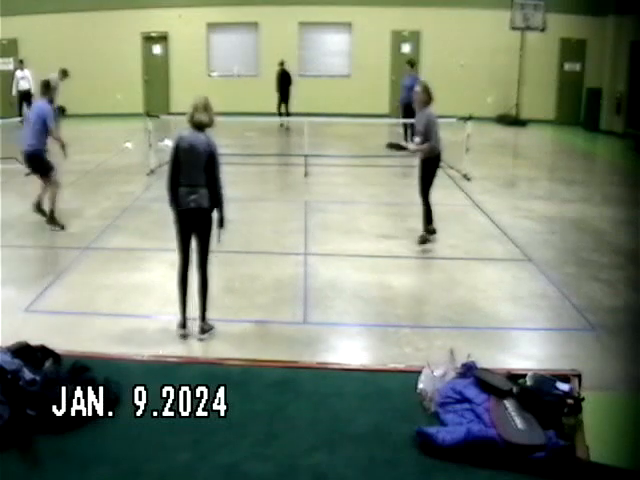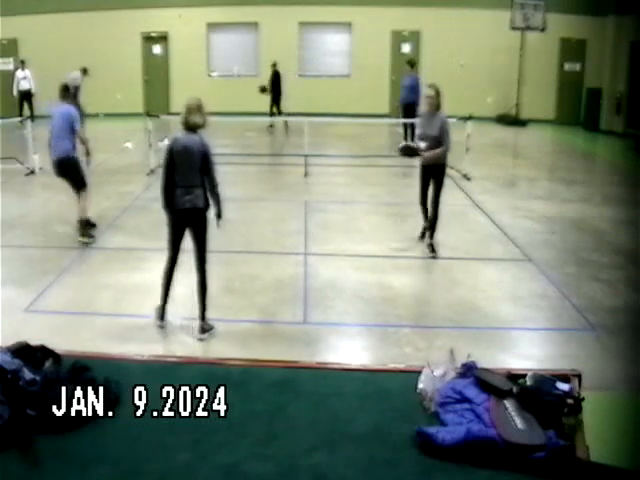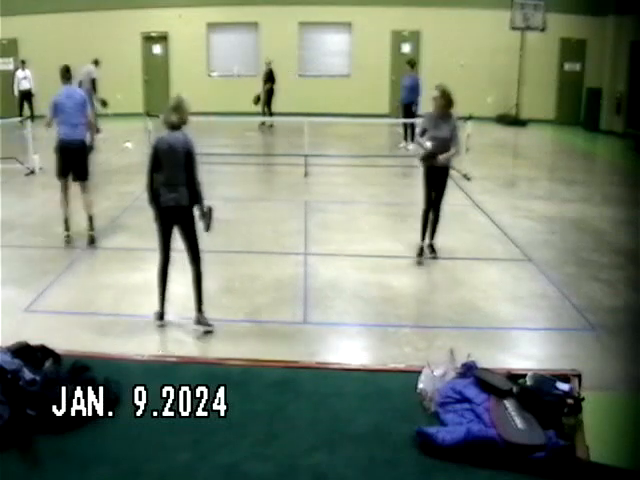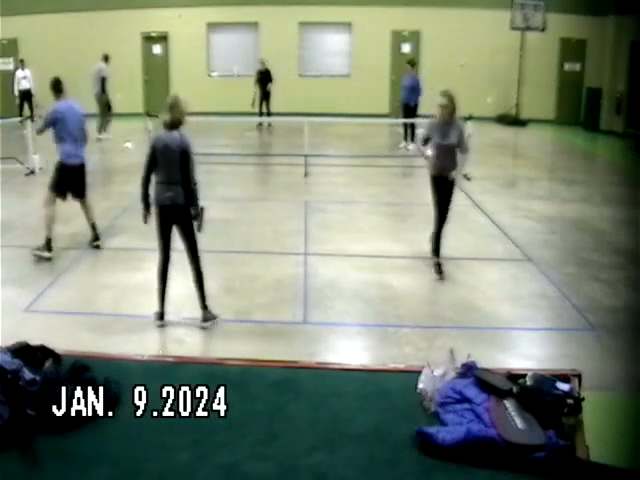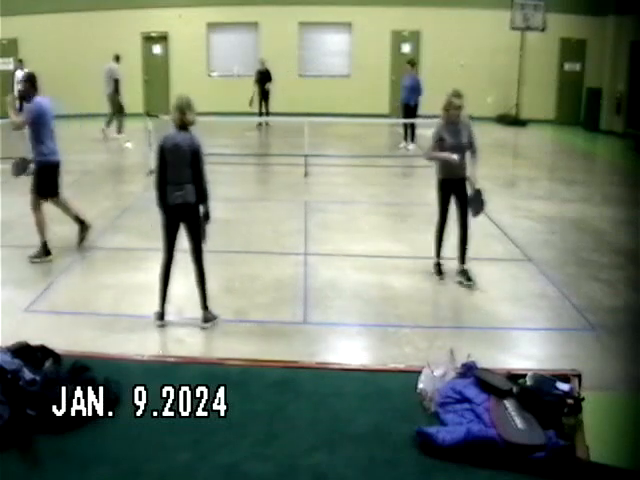
dt=0.3s
person 1, frame 1
left shoulder: (180, 141)
right shoulder: (209, 144)
left elbow: (172, 179)
right elbow: (215, 182)
left wrist: (174, 206)
right wrist: (220, 212)
left hip: (182, 207)
right hip: (202, 206)
left knee: (183, 262)
right knee: (202, 265)
left ankle: (183, 319)
right ankle: (202, 323)
person 1, frame 2
left shoulder: (174, 144)
right shoulder: (202, 145)
left elbow: (166, 181)
right elbow: (210, 180)
left wrist: (167, 208)
right wrist: (218, 207)
left hip: (177, 207)
right hip: (197, 207)
left knee: (172, 259)
right knee: (200, 265)
left ankle: (162, 311)
right ankle: (202, 322)
person 1, frame 3
left shoulder: (159, 142)
right shoulder: (186, 142)
left elbow: (151, 178)
right elbow: (192, 179)
left wrist: (154, 205)
right wrist: (201, 205)
left hip: (163, 205)
right hip: (183, 205)
left knee: (164, 258)
right knee: (195, 260)
left ankle: (161, 313)
right ankle: (199, 314)
person 1, frame 4
left shoulder: (156, 141)
right shoulder: (183, 142)
left elbow: (146, 176)
right elbow: (189, 178)
left wrist: (145, 203)
right wrist: (195, 206)
left hip: (162, 204)
right hip: (180, 204)
left knee: (164, 257)
right knee: (194, 258)
left ankle: (161, 312)
right ankle: (204, 311)
person 1, frame 5
left shoulder: (165, 141)
right shoulder: (193, 142)
left elbow: (159, 177)
right elbow: (200, 178)
left wrist: (161, 203)
right wrist: (205, 205)
left hip: (170, 203)
right hip: (190, 202)
left knee: (167, 257)
right knee: (197, 258)
left ankle: (161, 312)
right ankle: (205, 312)
person 2, frame 1
left shoulder: (429, 115)
right shoulder: (420, 112)
left elbow: (434, 143)
left wrist: (416, 148)
right wrist: (415, 143)
left hip: (431, 158)
right hip: (425, 157)
left knee: (424, 194)
right knee: (424, 193)
left ankle: (425, 233)
right ankle: (430, 227)
person 2, frame 2
left shoulder: (442, 119)
right shoulder: (423, 116)
left elbow: (446, 146)
left wrist: (431, 154)
right wrist: (420, 145)
left hip: (439, 165)
right hip: (425, 164)
left knee: (435, 203)
right knee: (423, 200)
left ankle: (430, 240)
right ankle: (427, 223)
person 2, frame 3
left shoulder: (451, 121)
right shoulder: (428, 117)
left elbow: (456, 148)
right elbow: (419, 136)
left wrist: (446, 156)
right wrist: (424, 143)
left hip: (443, 168)
right hip: (429, 167)
left knee: (437, 206)
right knee: (428, 206)
left ankle: (431, 242)
right ankle: (421, 243)
person 2, frame 4
left shoulder: (458, 127)
right shoulder: (433, 125)
left elbow: (463, 152)
right elbow: (423, 143)
left wrist: (458, 169)
right wrist: (427, 150)
left hip: (450, 176)
right hip: (436, 175)
left knee: (444, 217)
right knee: (439, 217)
left ankle: (434, 238)
right ankle: (437, 259)
person 2, frame 5
left shoulder: (466, 126)
right shoulder: (441, 127)
left elbow: (473, 151)
right elbow: (430, 154)
left wrist: (473, 172)
right wrist: (446, 155)
left hip: (460, 179)
right hip: (445, 179)
left knee: (463, 223)
right knee: (442, 220)
left ankle: (462, 268)
right ankle: (437, 260)
person 3, frame 1
left shoulder: (35, 106)
right shoulder: (47, 108)
right elbow: (54, 132)
left wrist: (44, 147)
right wrist: (63, 144)
left hip: (29, 151)
right hip: (35, 152)
left knee: (49, 181)
right knee: (54, 183)
left ankle: (38, 204)
right ankle: (52, 217)
person 3, frame 2
left shoulder: (55, 112)
right shoulder: (71, 111)
left elbow: (51, 140)
right elbow: (80, 135)
right wrist: (88, 148)
left hip: (56, 159)
right hip: (67, 157)
left knee: (79, 189)
right knee: (83, 192)
left ankle: (84, 222)
right ankle: (83, 230)
person 3, frame 3
left shoulder: (57, 98)
right shoulder: (82, 94)
left elbow: (49, 123)
right elbow: (90, 120)
left wrist: (48, 121)
right wrist: (91, 141)
left hip: (63, 143)
right hip: (80, 143)
left knee: (64, 186)
right knee: (84, 187)
left ankle: (67, 227)
right ankle: (90, 227)
person 3, frame 4
left shoulder: (56, 110)
right shoulder: (77, 108)
left elbow: (39, 131)
left hip: (66, 163)
right hip: (80, 162)
left knee: (50, 201)
right knee: (83, 200)
left ankle: (48, 245)
right ankle: (95, 236)
person 3, frame 5
left shoulder: (35, 105)
right shoulder: (45, 102)
left elbow: (17, 125)
left wrist: (10, 108)
left hip: (44, 161)
right hip: (53, 158)
left knee: (35, 205)
right knee: (55, 198)
left ankle: (45, 249)
right ankle: (81, 223)
